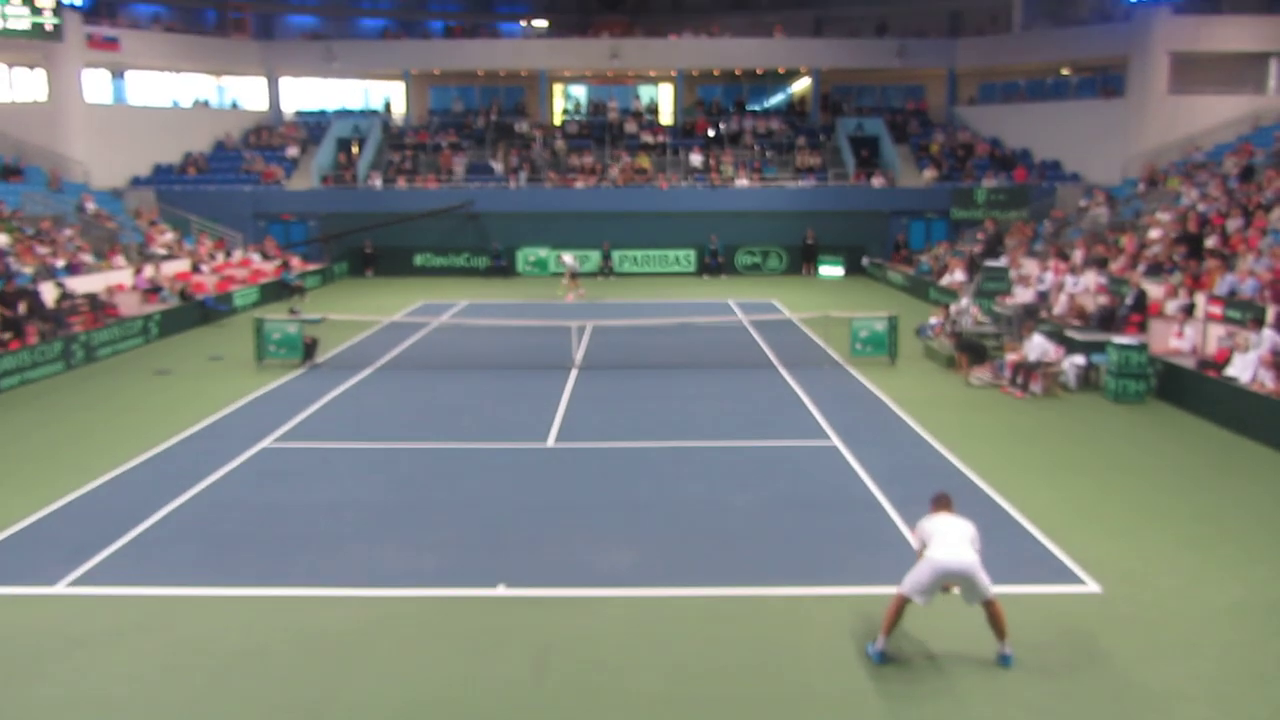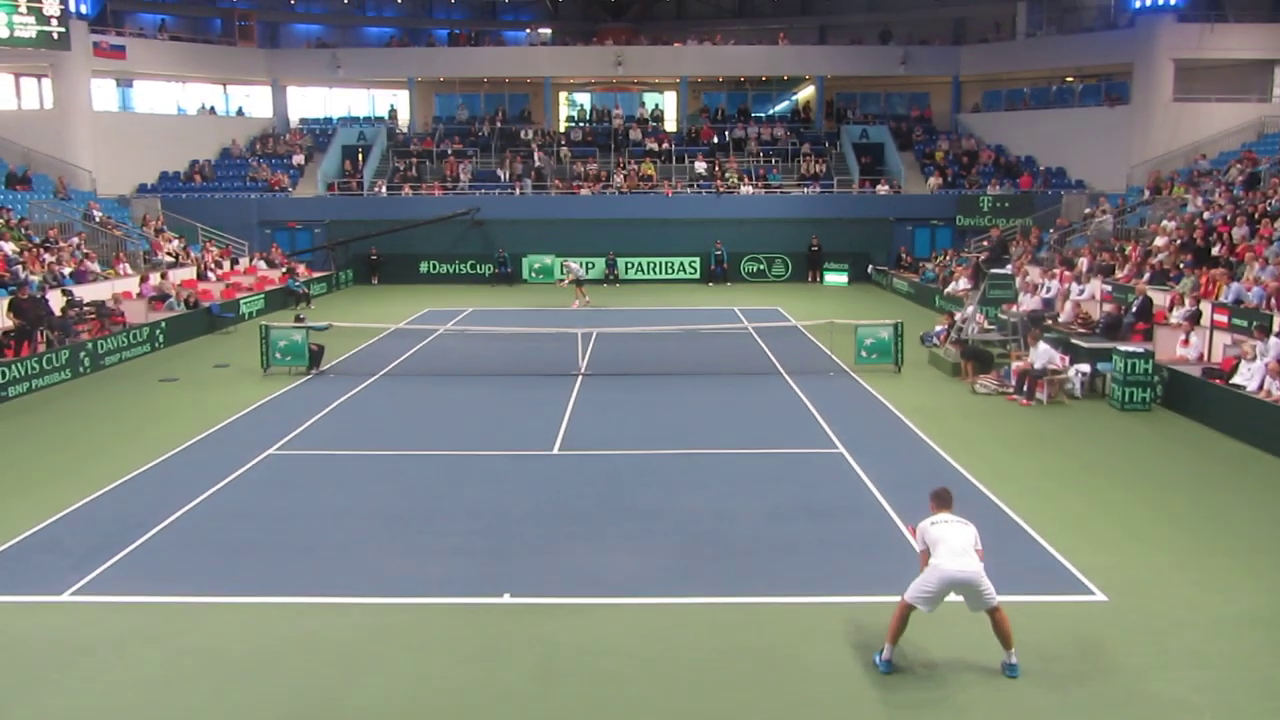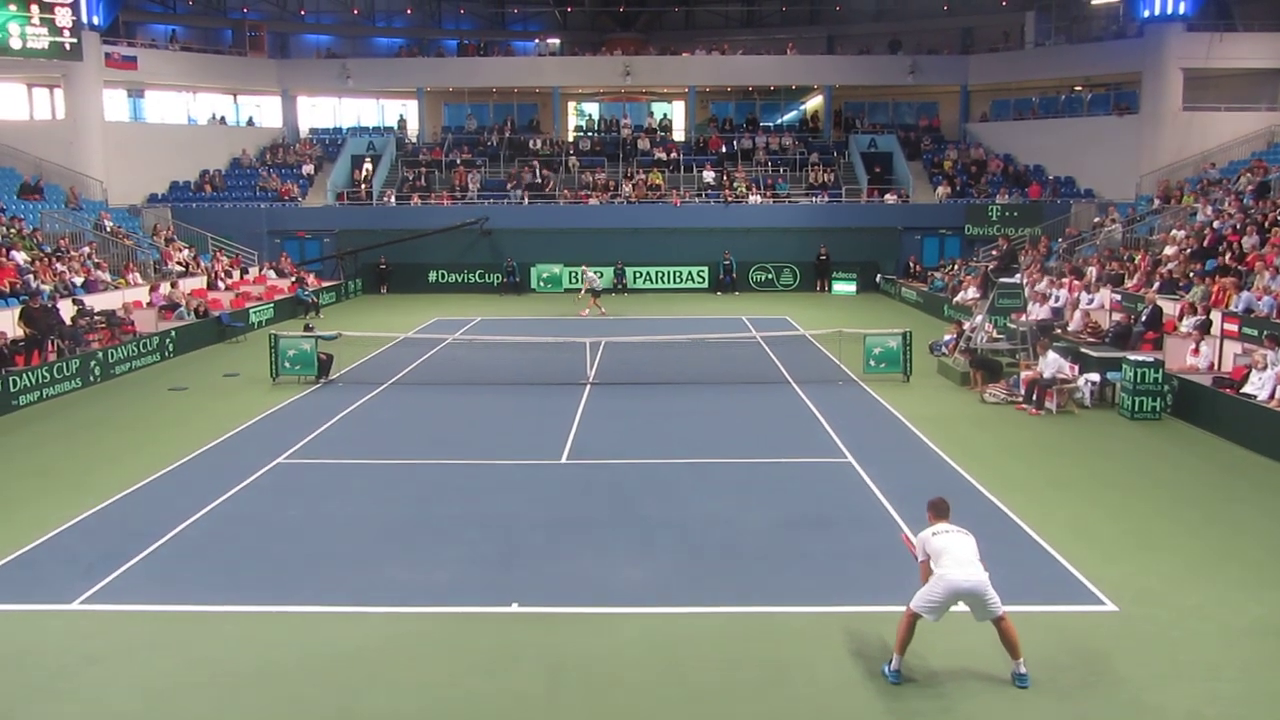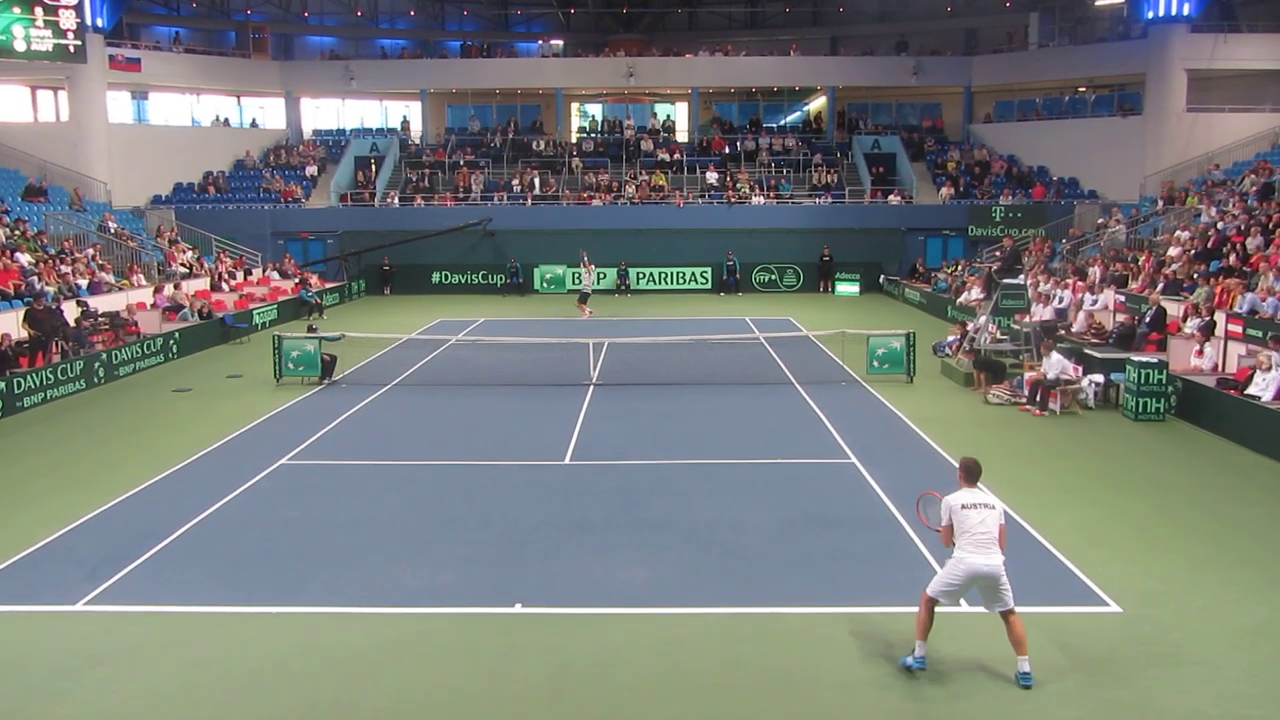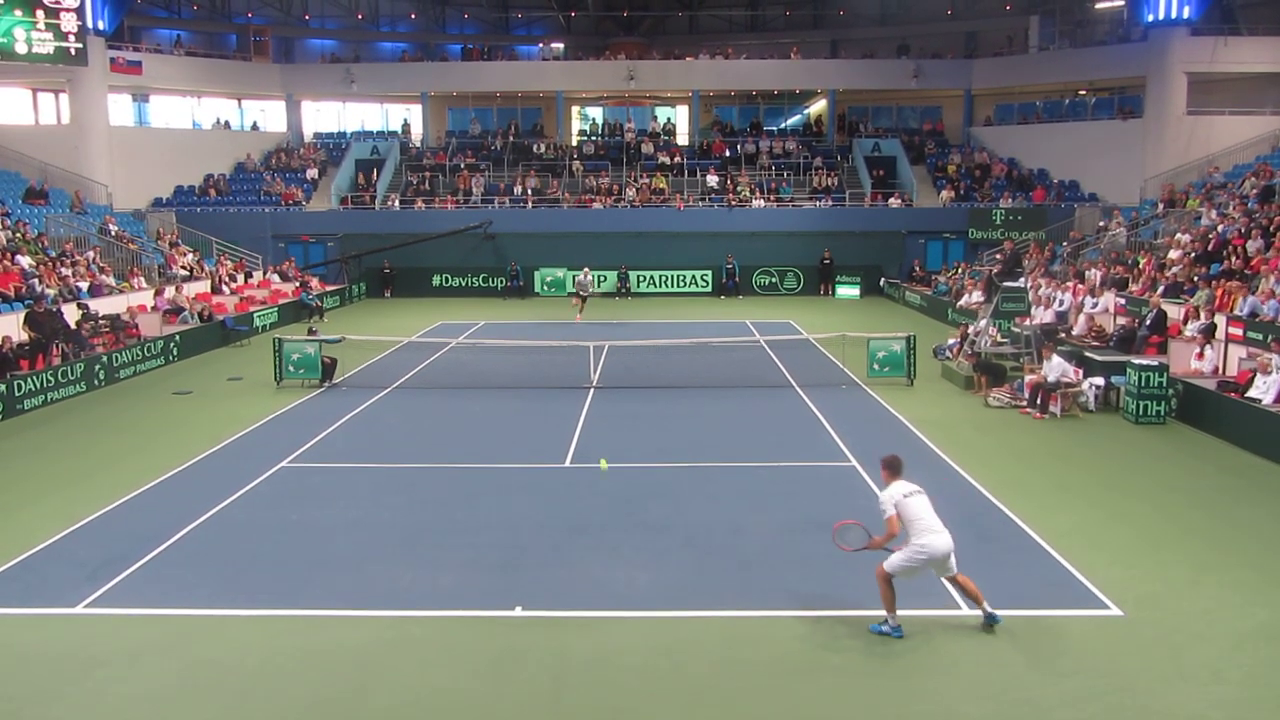
dt=1s
person 1, frame 1
left shoulder: (924, 523)
right shoulder: (968, 524)
left elbow: (921, 557)
left wrist: (939, 583)
right wrist: (953, 583)
left hip: (936, 560)
right hip: (967, 562)
left knee: (901, 599)
right knee: (990, 602)
left ankle: (879, 649)
right ankle: (1005, 652)
person 1, frame 2
left shoulder: (924, 525)
right shoulder: (969, 525)
left elbow: (924, 567)
left hip: (941, 570)
right hip: (972, 571)
left knee: (904, 606)
right knee: (995, 610)
left ankle: (886, 658)
right ankle: (1011, 661)
person 1, frame 3
left shoulder: (924, 535)
right shoulder: (967, 534)
left elbow: (926, 579)
left hip: (947, 580)
right hip: (978, 580)
left knee: (910, 615)
right knee: (1001, 619)
left ankle: (894, 668)
right ankle: (1020, 672)
person 1, frame 4
left shoulder: (951, 500)
right shoulder: (994, 503)
left elbow: (947, 542)
right elbow: (1001, 544)
left hip: (964, 563)
right hip: (994, 565)
left knee: (927, 601)
right knee: (1010, 615)
left ankle: (919, 656)
right ankle: (1024, 670)
person 1, frame 5
left shoulder: (887, 495)
right shoulder: (917, 489)
left elbow: (893, 531)
left wrist: (879, 542)
right wrist: (906, 547)
left hip: (925, 546)
right hip: (945, 541)
left knee: (883, 573)
right knee: (953, 576)
left ankle: (892, 624)
right ankle: (988, 613)
